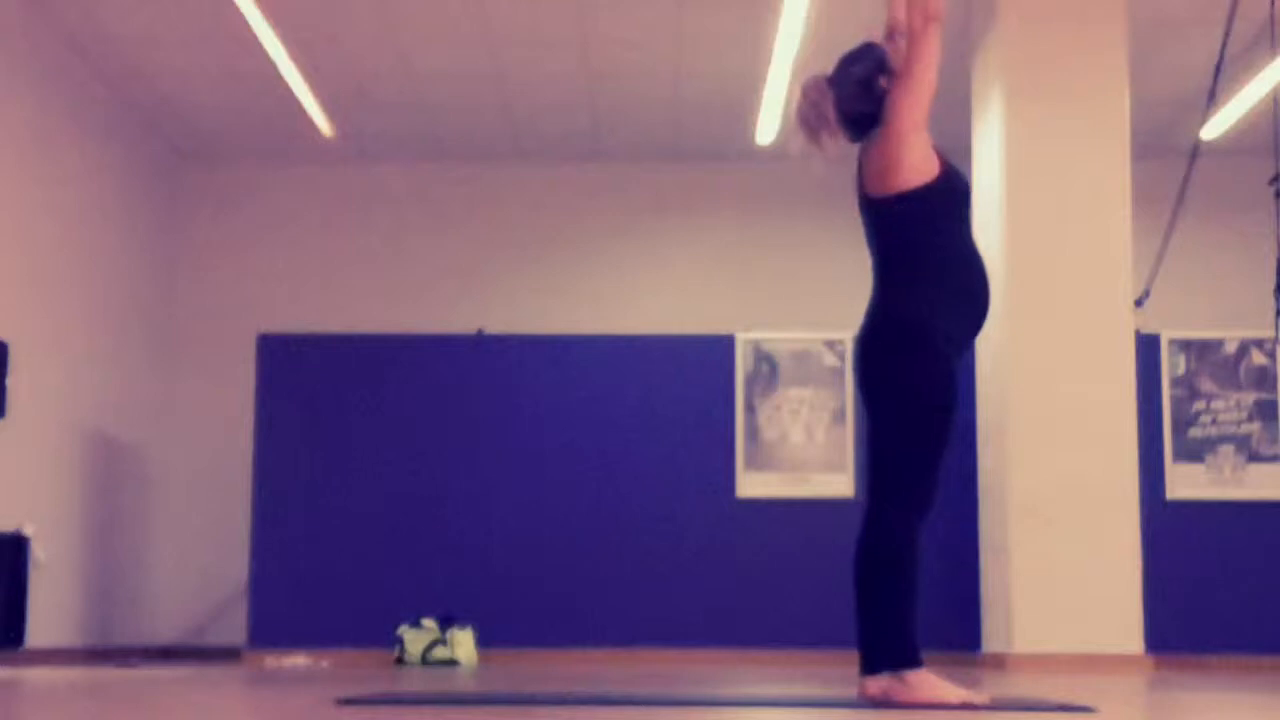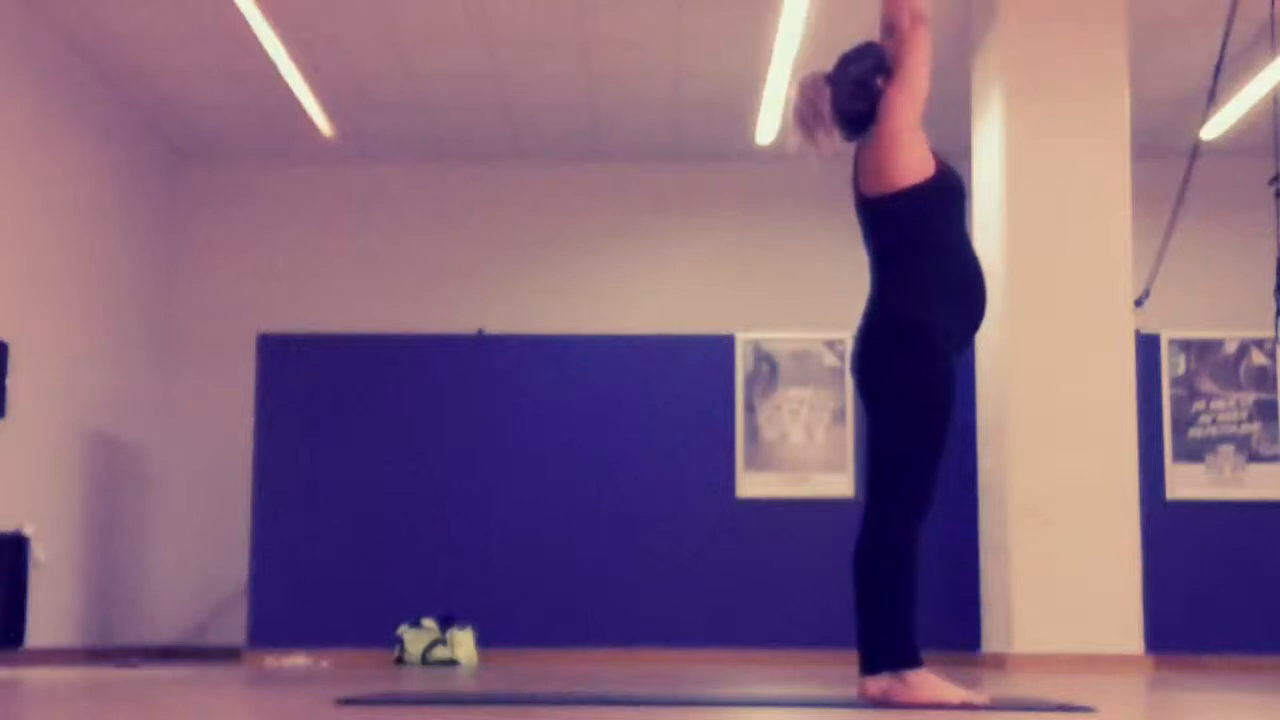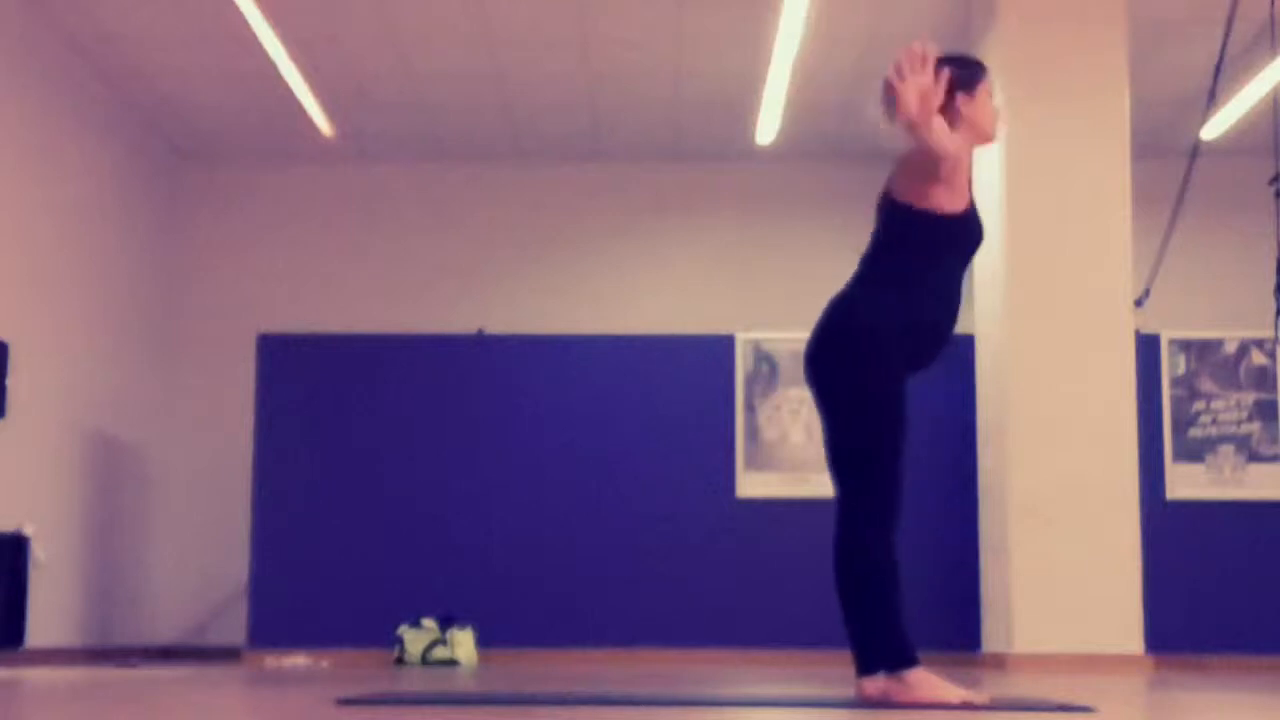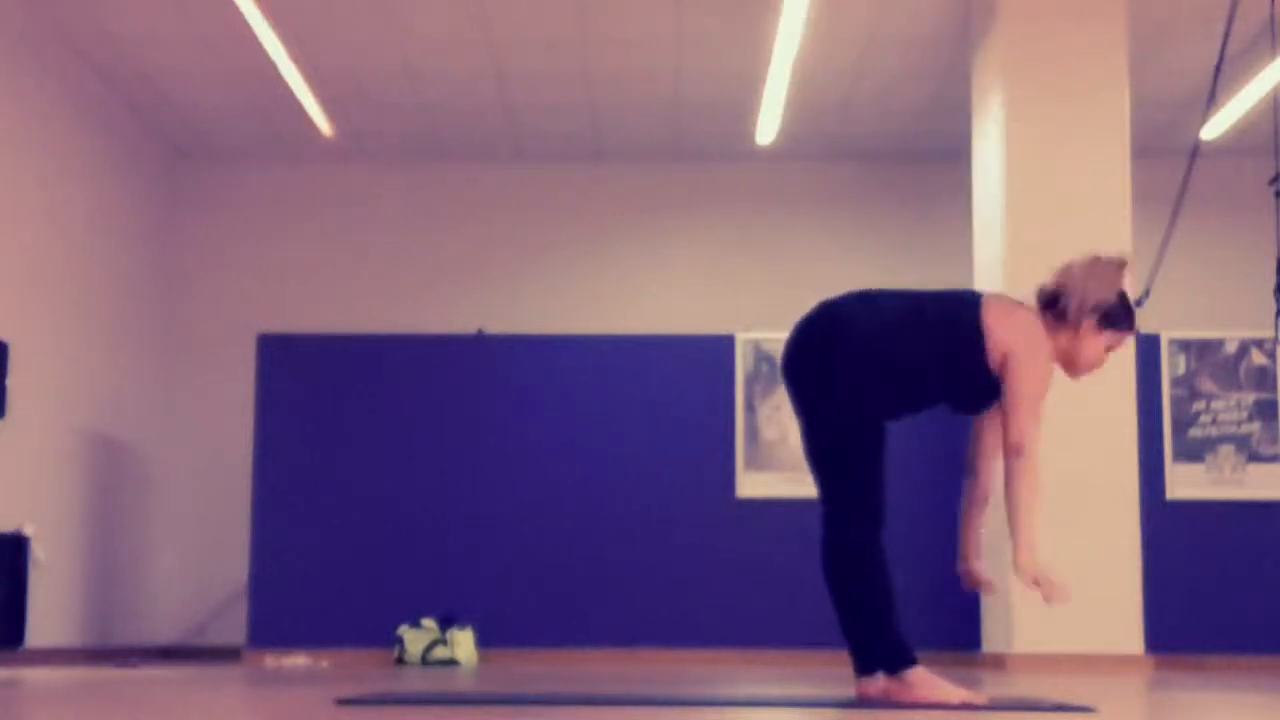
dt=0.2s
person 1, frame 1
left shoulder: (899, 152)
right shoulder: (896, 147)
left hip: (909, 349)
right hip: (913, 348)
left knee: (896, 509)
right knee: (901, 508)
left ankle: (884, 667)
right ankle: (897, 669)
person 1, frame 2
left shoulder: (895, 153)
right shoulder: (891, 143)
left hip: (909, 351)
right hip: (910, 349)
left knee: (895, 509)
right knee: (899, 508)
left ankle: (883, 667)
right ankle: (897, 671)
person 1, frame 3
left shoulder: (932, 165)
right shoulder: (939, 165)
right elbow: (942, 146)
left hip: (857, 350)
right hip: (859, 352)
left knee: (866, 509)
right knee: (868, 507)
left ankle: (879, 666)
right ankle: (894, 669)
person 1, frame 4
left shoulder: (1014, 337)
right shoulder: (1030, 341)
left elbow: (984, 461)
right elbow: (1020, 451)
left wrist: (968, 545)
right wrist: (1025, 555)
left hip: (833, 354)
right hip: (841, 349)
left knee: (854, 519)
right knee: (855, 520)
left ankle: (877, 669)
right ankle: (894, 670)
